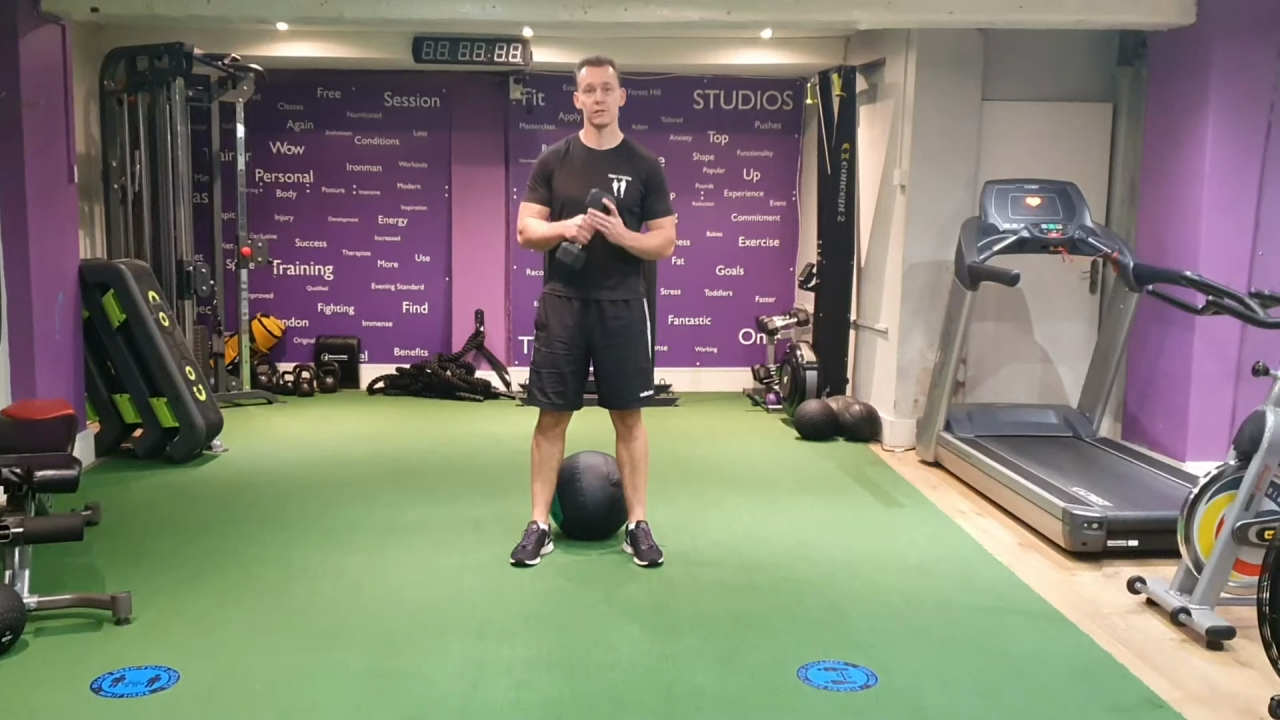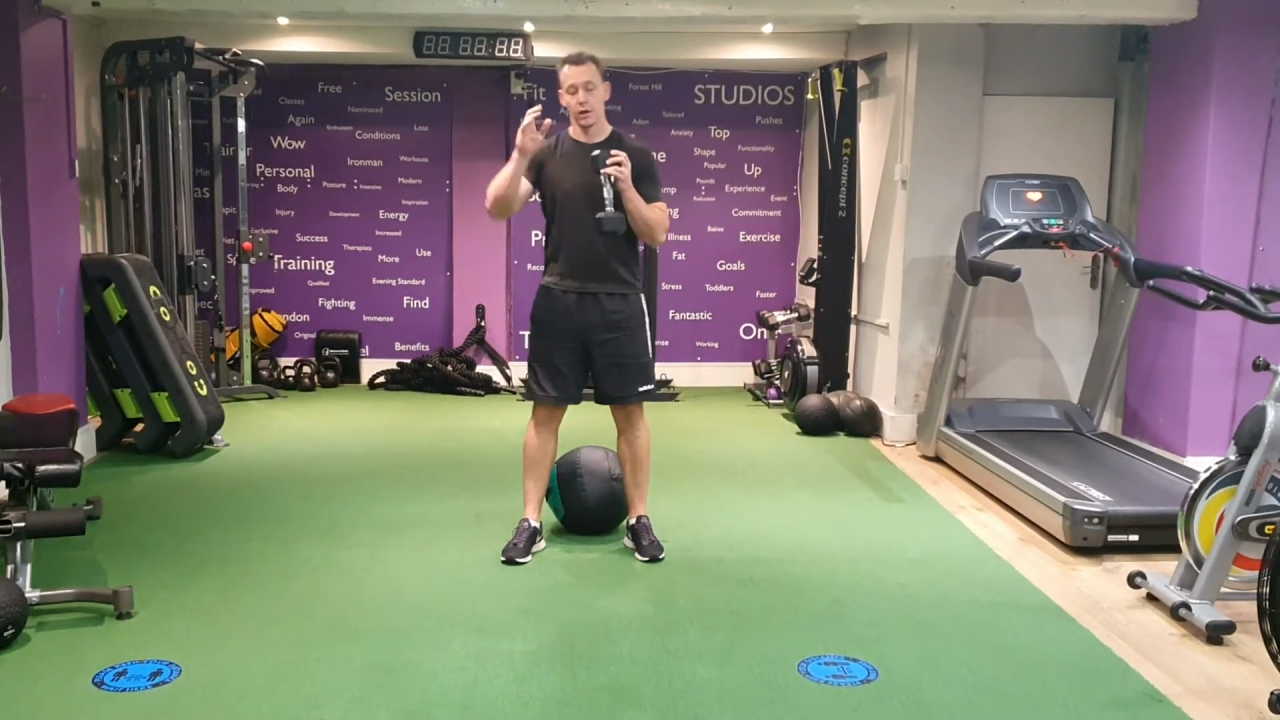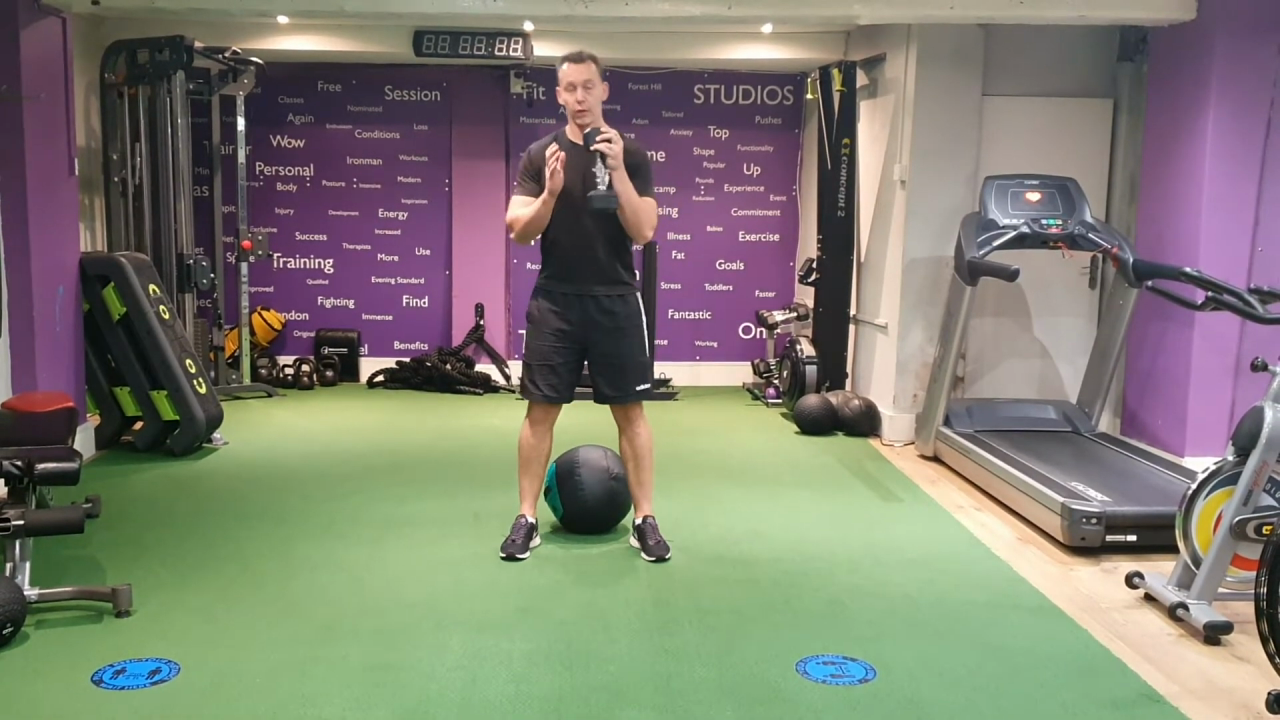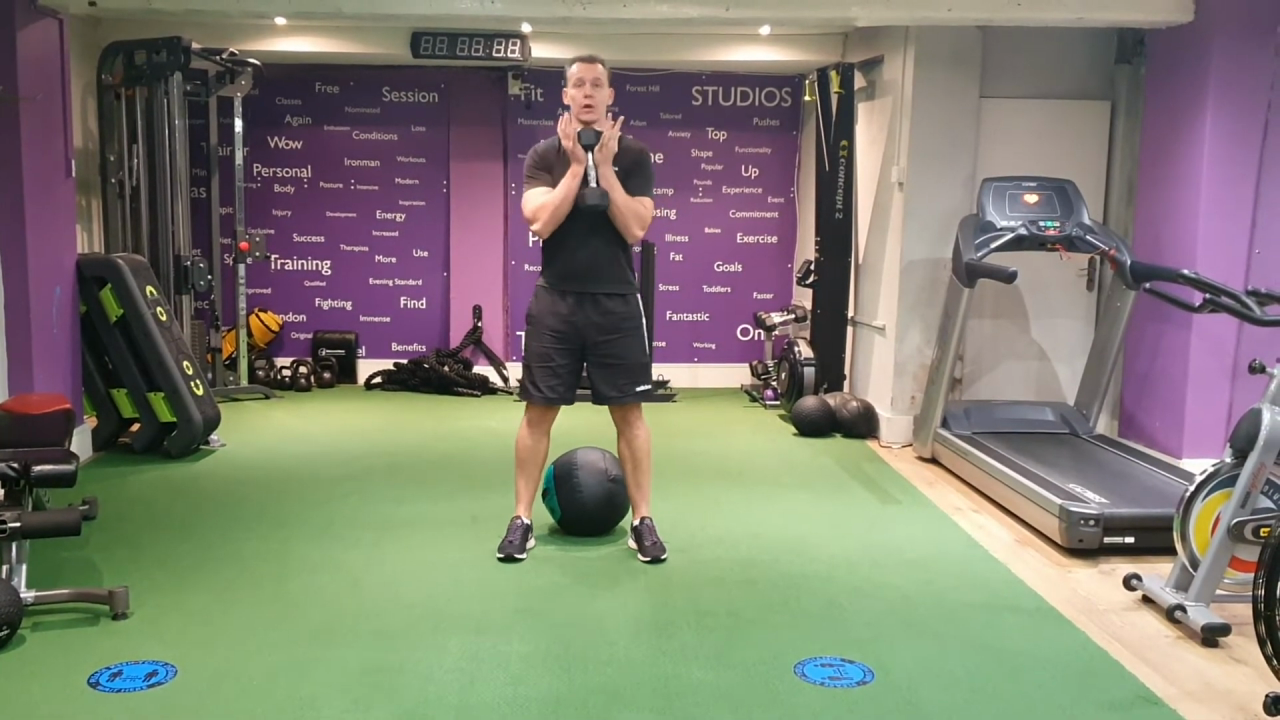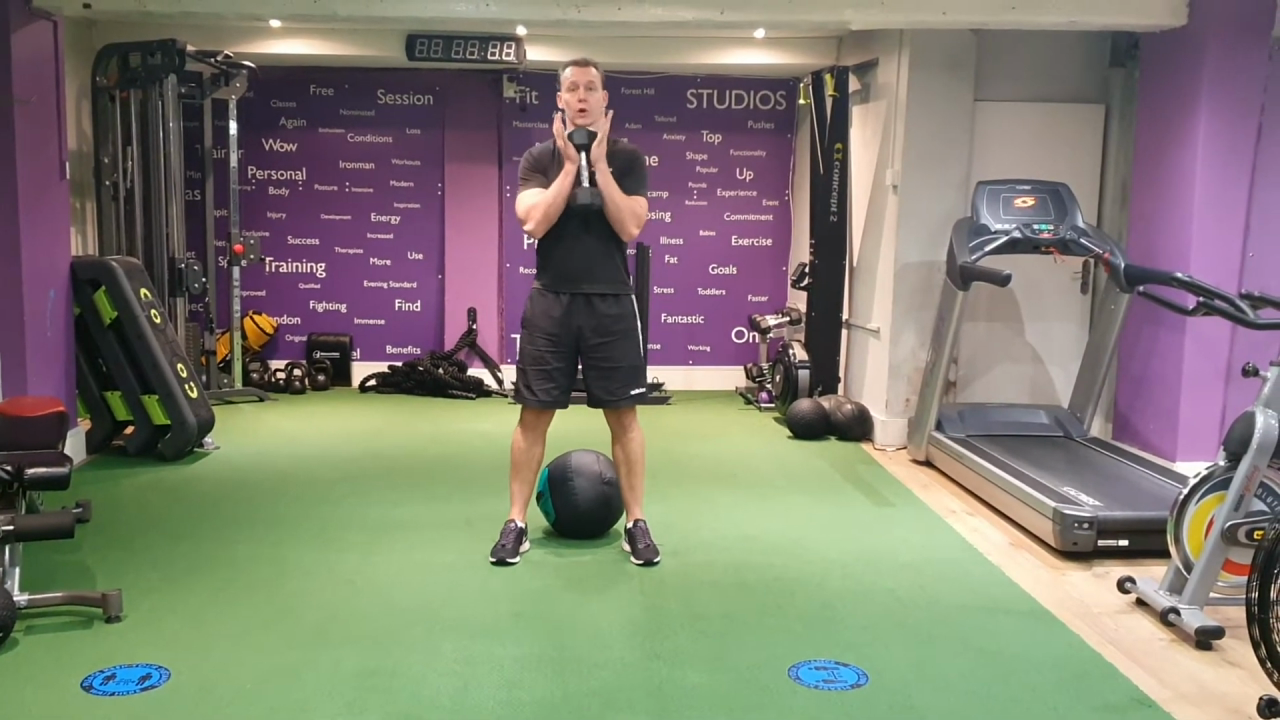
dt=1s
person 1, frame 1
left shoulder: (644, 165)
right shoulder: (553, 160)
left elbow: (665, 241)
right elbow: (525, 230)
left wrist: (624, 235)
right wrist: (562, 227)
left hip: (622, 306)
right hip: (562, 304)
left knee: (629, 416)
right knee: (551, 416)
left ankle: (637, 524)
right ankle: (539, 525)
person 1, frame 2
left shoulder: (635, 154)
right shoulder: (547, 152)
left elbow: (657, 234)
right elbow: (497, 209)
left wrist: (625, 186)
right wrist: (521, 155)
left hip: (618, 300)
right hip: (559, 299)
left knee: (630, 412)
right knee: (545, 411)
left ankle: (638, 521)
right ankle: (531, 522)
person 1, frame 3
left shoulder: (632, 154)
right shoulder: (540, 154)
left elbow: (644, 231)
right elbow: (518, 231)
left wrist: (616, 169)
right wrist: (550, 193)
left hip: (615, 300)
right hip: (554, 301)
left knee: (630, 411)
right knee: (541, 411)
left ankle: (644, 520)
right ankle: (527, 519)
person 1, frame 4
left shoulder: (633, 155)
right shoulder: (544, 154)
left elbow: (635, 229)
right elbow: (540, 223)
left wrist: (604, 167)
right wrist: (576, 165)
left hip: (615, 300)
right hip: (555, 299)
left knee: (629, 411)
right knee: (539, 411)
left ankle: (641, 520)
right ankle: (522, 519)
person 1, frame 5
left shoulder: (627, 157)
right shoulder: (539, 157)
left elbow: (631, 227)
right elbow: (533, 223)
left wrist: (599, 164)
right wrist: (569, 165)
left hip: (611, 301)
right hip: (551, 300)
left knee: (623, 414)
right knee: (534, 413)
left ankle: (635, 523)
right ankle: (516, 523)
